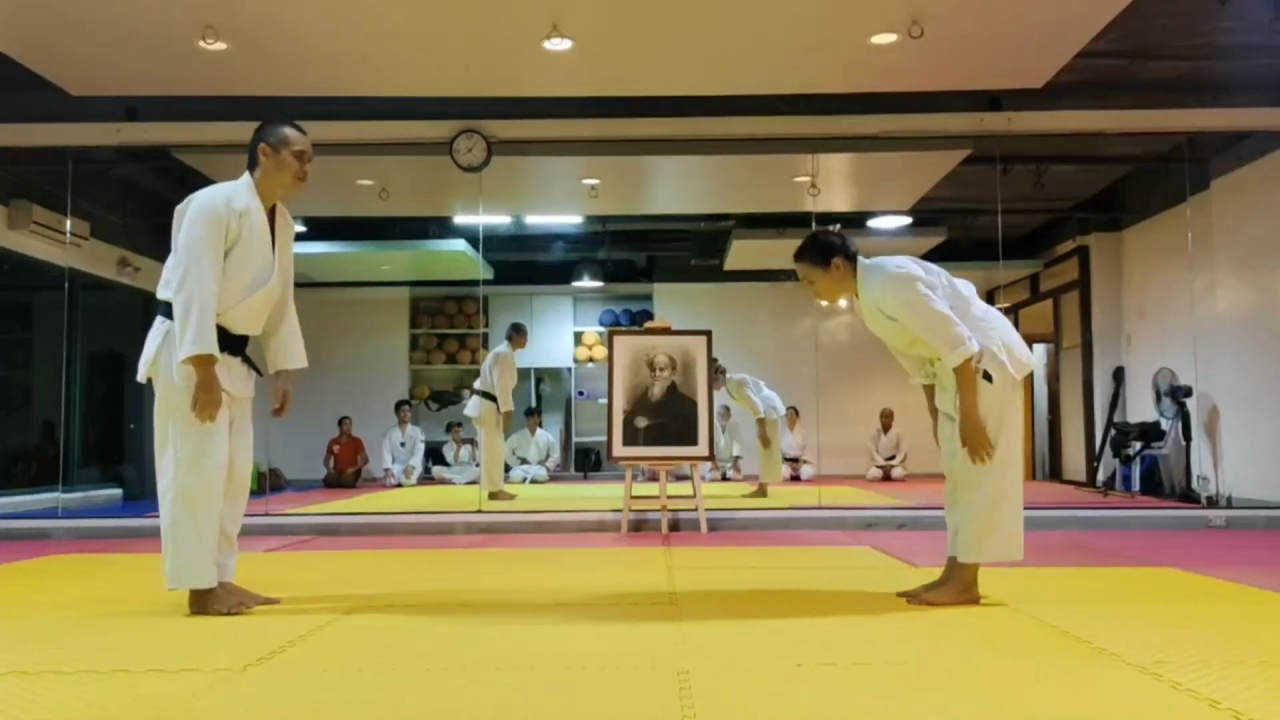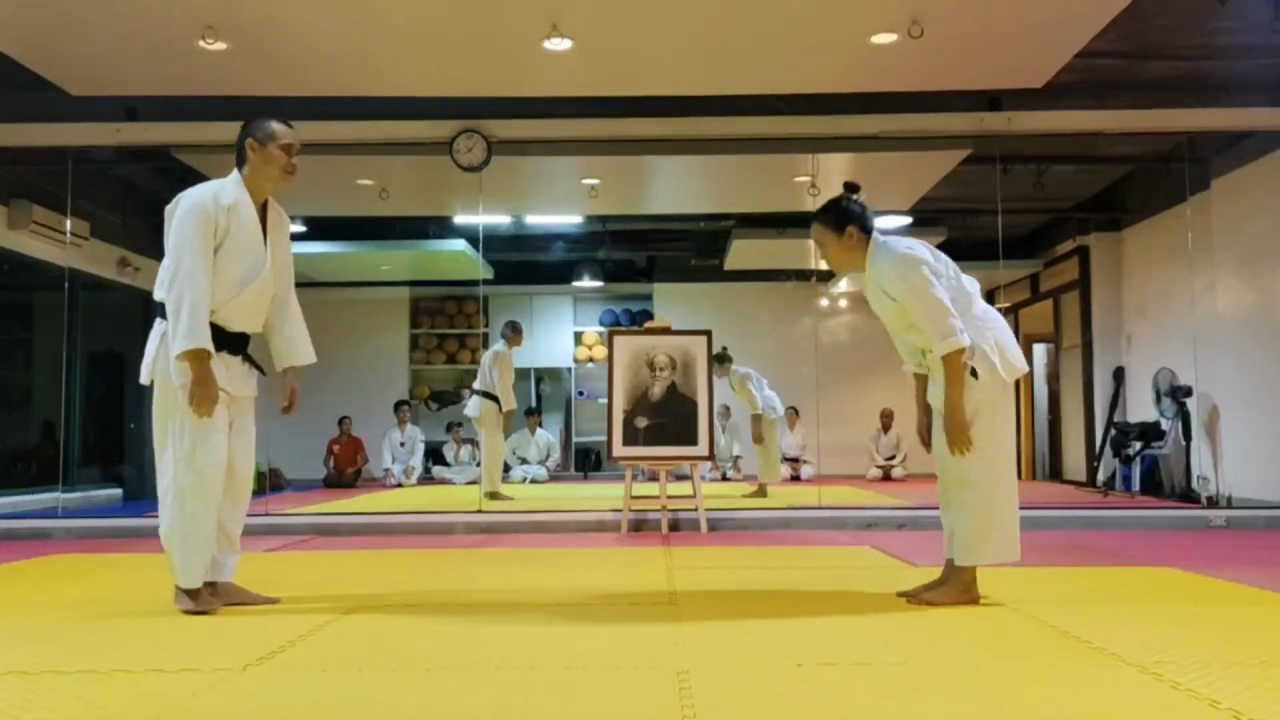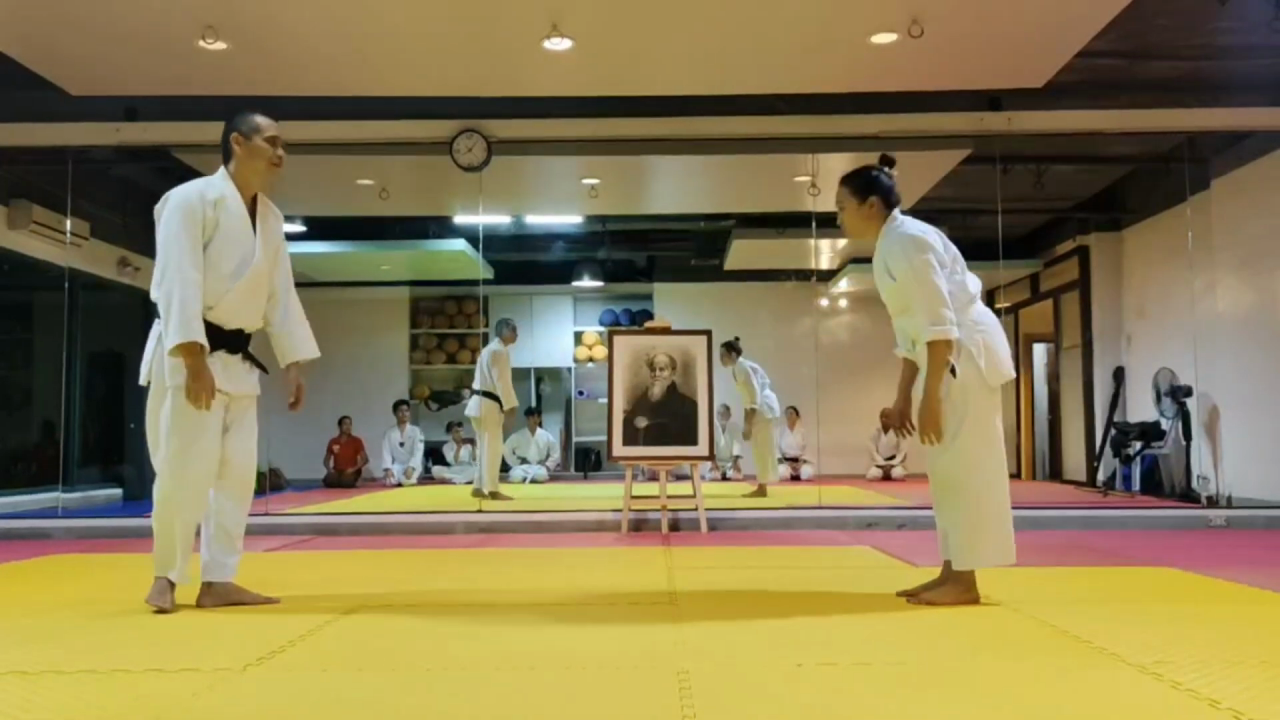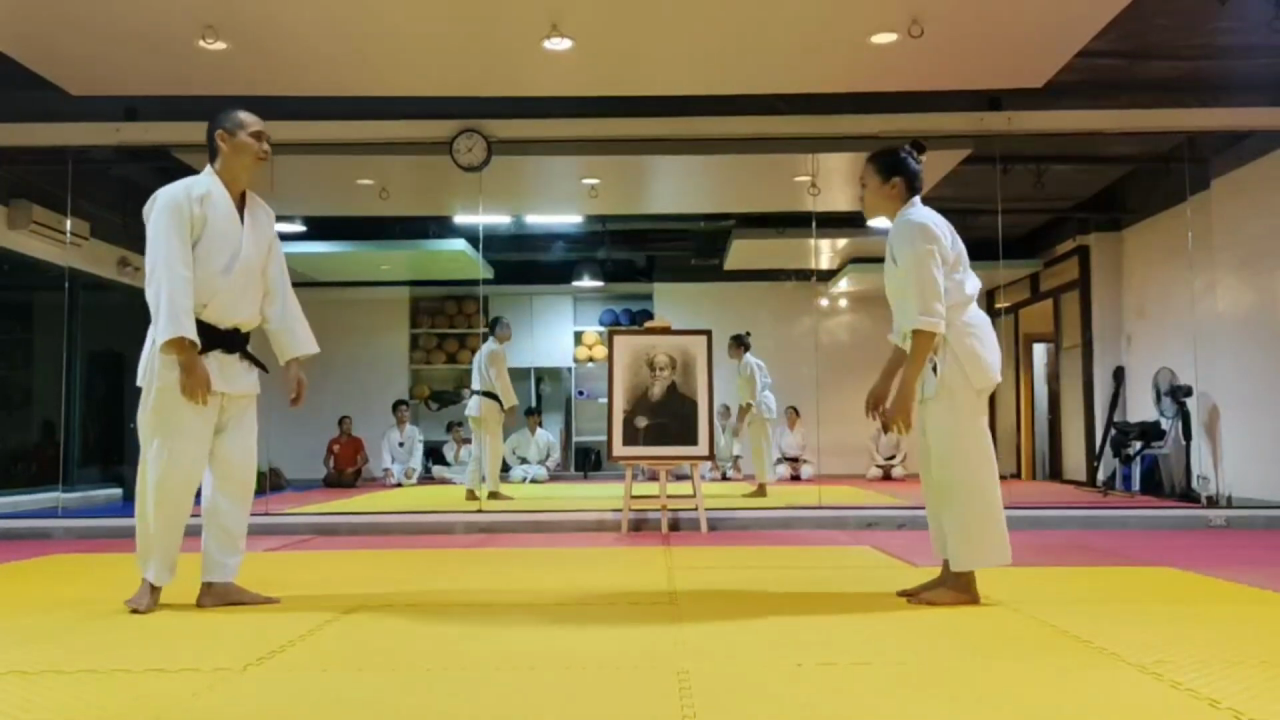
dt=0.1s
person 1, frame 1
left shoulder: (282, 222)
right shoulder: (213, 205)
left elbow: (280, 301)
right elbow: (195, 290)
left wrist: (283, 371)
right wrist: (204, 370)
left hip: (232, 356)
right hip: (188, 354)
left knee: (234, 471)
right knee: (196, 466)
left ankle: (217, 581)
right ankle: (201, 585)
person 1, frame 2
left shoulder: (277, 219)
right shoulder: (202, 202)
left elbow: (282, 298)
right elbow: (187, 287)
left wrist: (290, 368)
right wrist: (199, 366)
left hip: (234, 355)
right hip: (189, 353)
left knee: (235, 471)
right knee: (196, 464)
left ankle: (218, 578)
right ankle: (188, 582)
person 1, frame 3
left shoulder: (270, 217)
right shoulder: (190, 199)
left elbow: (281, 293)
right elbow: (179, 282)
left wrist: (294, 363)
right wrist: (194, 358)
left hip: (236, 358)
right hip: (187, 354)
left knee: (236, 470)
right knee: (187, 465)
left ankle: (217, 581)
right ankle: (167, 578)
person 1, frame 4
left shoulder: (261, 214)
right shoulder: (179, 198)
left elbow: (276, 290)
right elbow: (169, 280)
left wrist: (294, 359)
right wrist: (186, 355)
left hip: (234, 357)
right hip: (183, 352)
left knee: (236, 469)
right knee: (173, 466)
left ankle: (218, 581)
right ankle: (152, 577)
person 2, frame 1
left shoulder: (889, 280)
right shoulder: (866, 295)
left elbow: (956, 341)
right elbow: (917, 356)
left wrist: (972, 416)
right wrist: (941, 419)
left hip: (986, 355)
right hip: (964, 359)
left knee: (979, 470)
right knee: (961, 471)
left ankle: (965, 583)
right ankle: (955, 575)
person 2, frame 2
left shoulder: (898, 261)
right shoulder: (874, 275)
left elbow: (948, 335)
right elbow: (915, 347)
left wrist: (953, 409)
right wrist: (925, 410)
left hip: (979, 354)
right hip: (960, 357)
left knee: (974, 468)
right knee: (954, 468)
left ankle: (964, 581)
right ankle: (955, 572)
person 2, frame 3
left shoulder: (906, 240)
right shoulder: (890, 247)
left elbow: (939, 325)
right elbow: (914, 326)
left wrist: (928, 397)
right wrist: (904, 395)
left hip: (967, 354)
right hip: (952, 357)
left knee: (969, 467)
right knee: (949, 468)
left ankle: (964, 581)
right ankle: (951, 573)
person 2, frame 4
left shoulder: (916, 226)
right shoulder: (904, 231)
left elbow: (928, 317)
right elbow: (909, 321)
left wrist: (906, 387)
right wrist: (885, 379)
left hip: (959, 354)
right hip: (941, 356)
left knee: (960, 467)
right knee: (939, 468)
left ankle: (964, 581)
right ankle: (951, 573)
